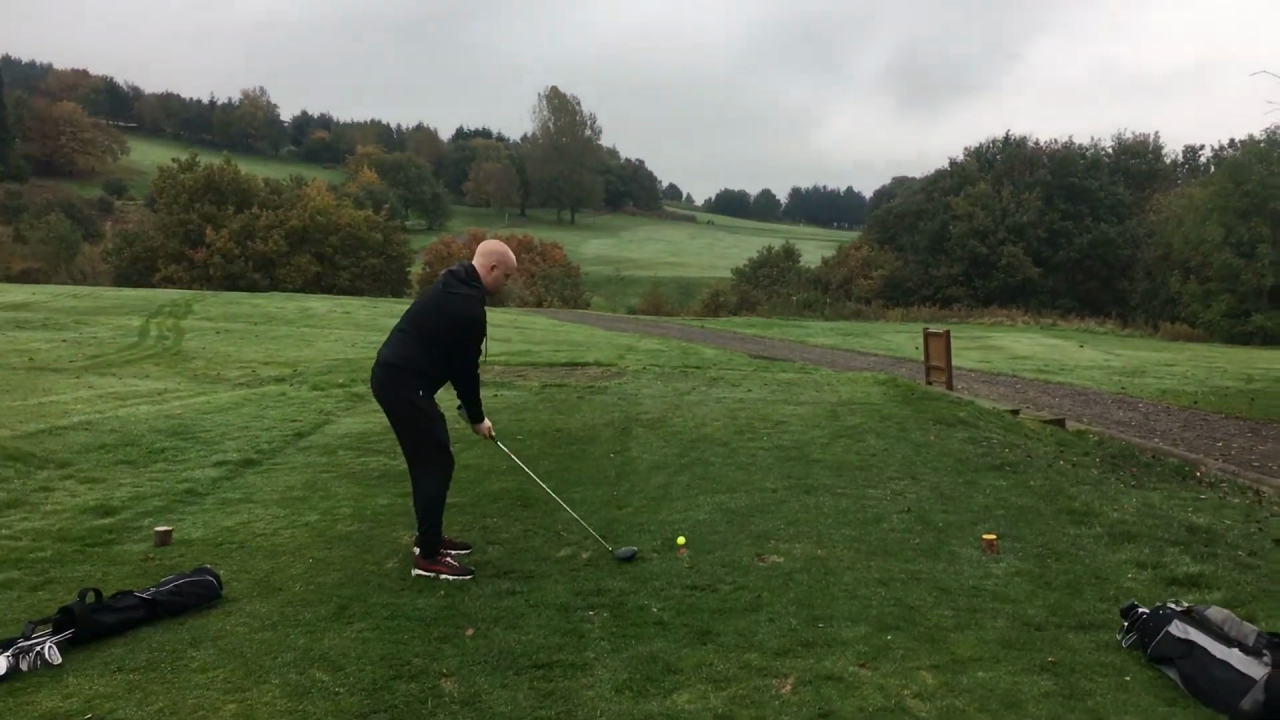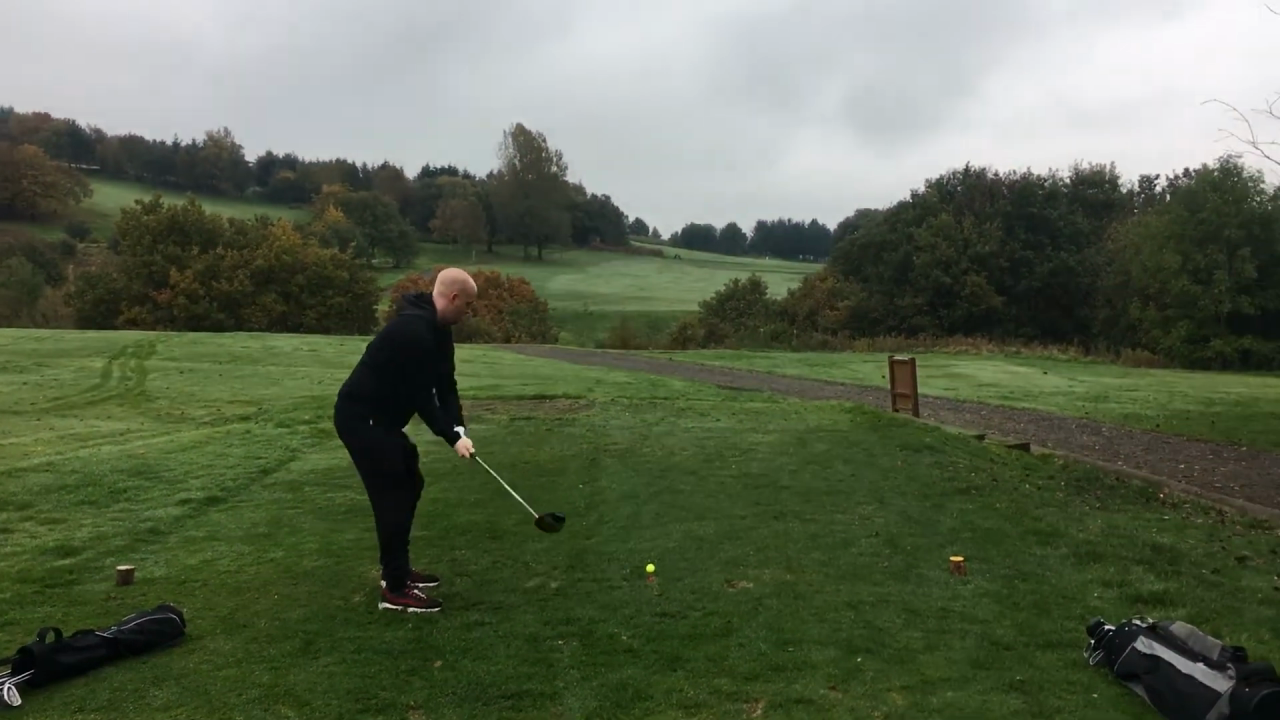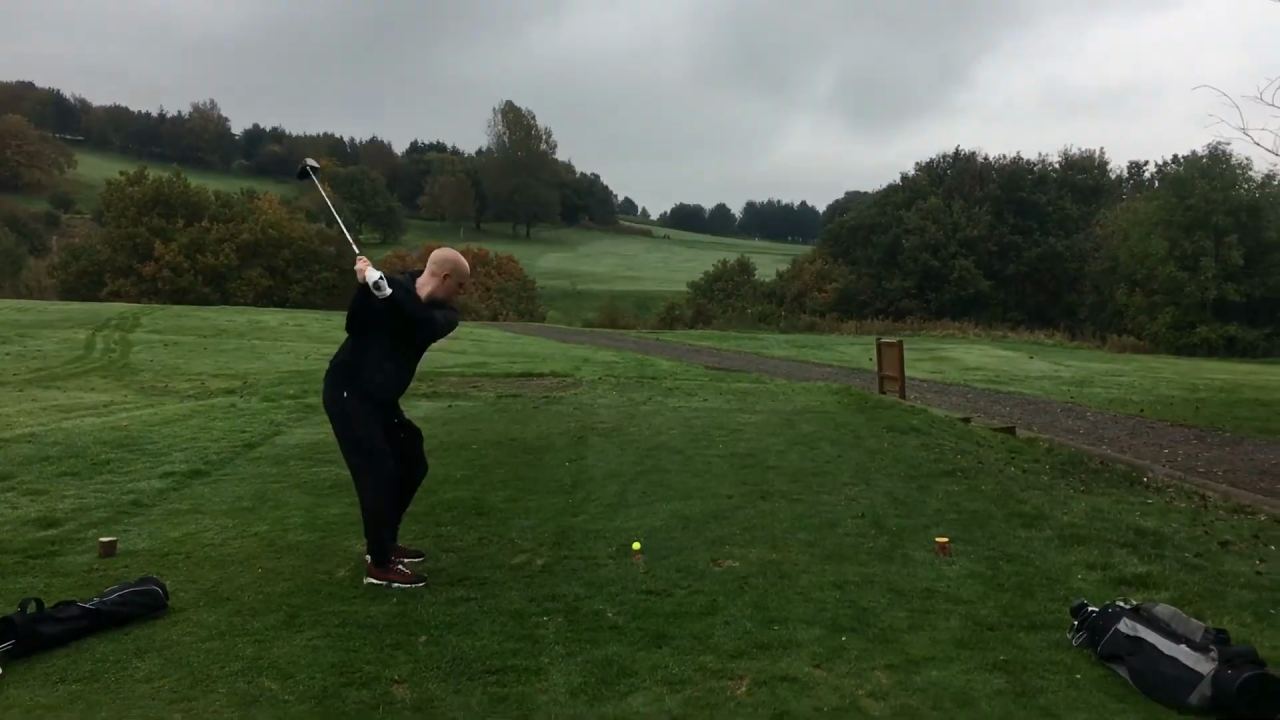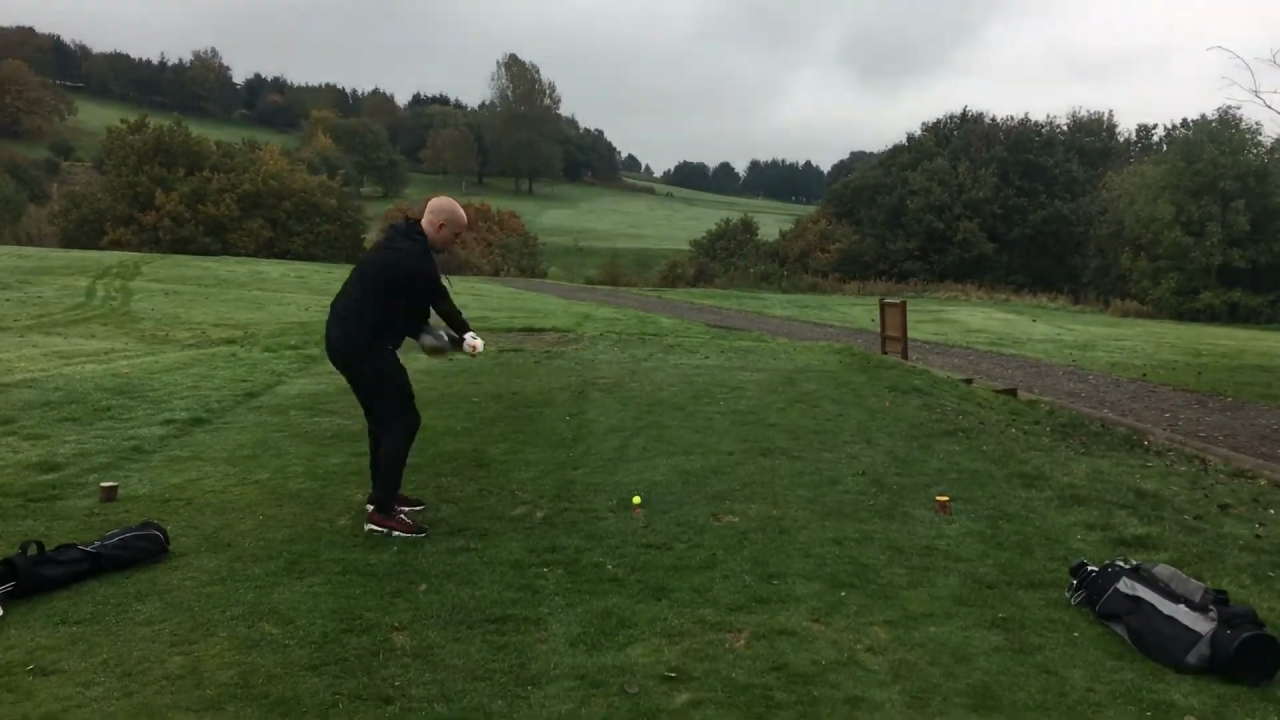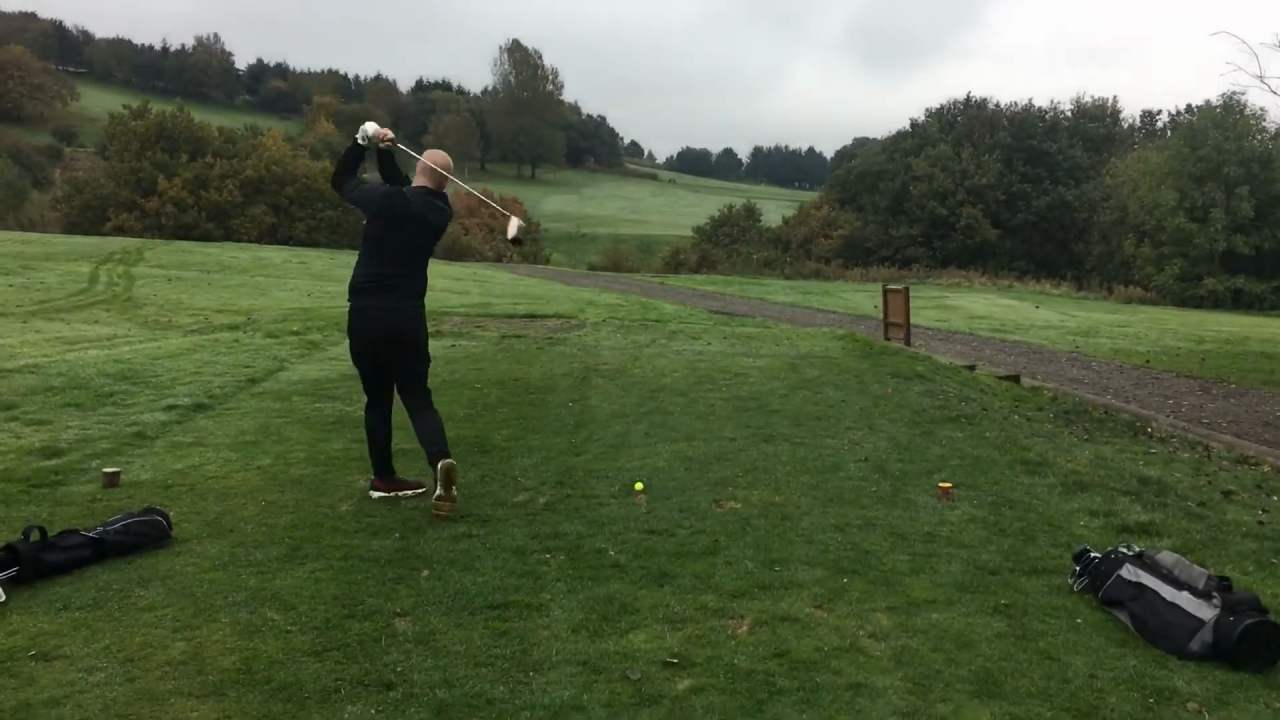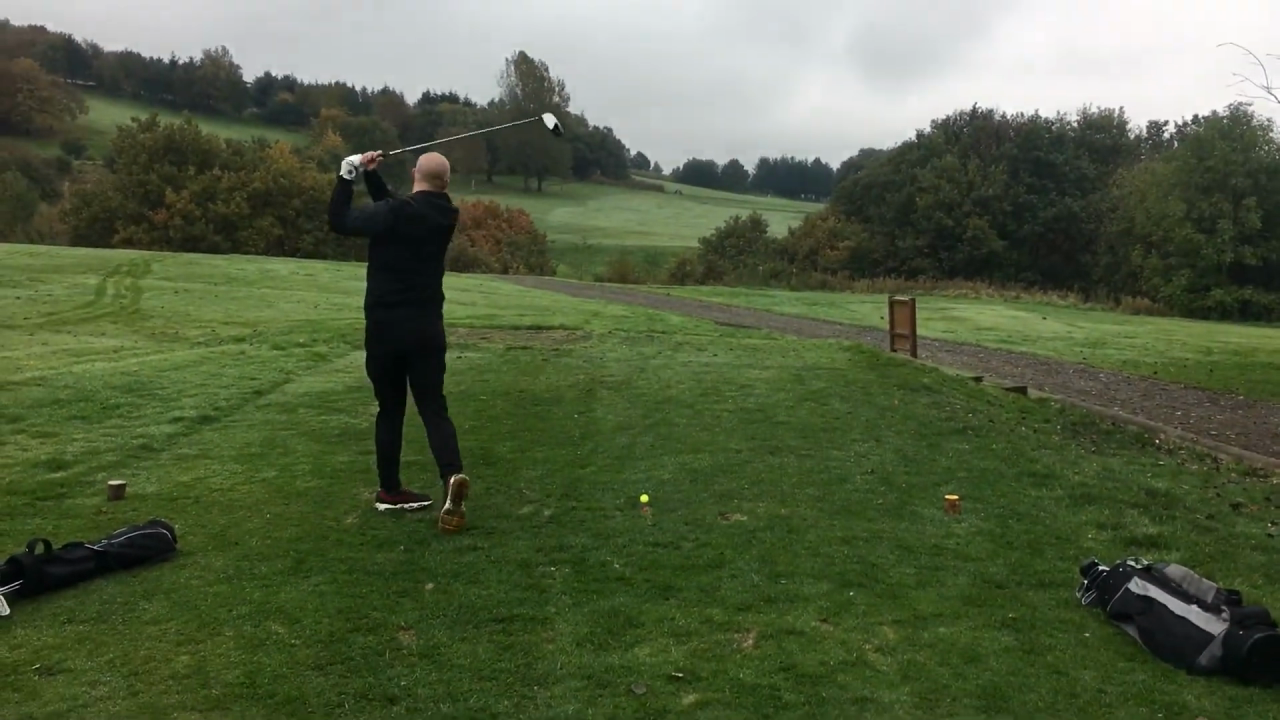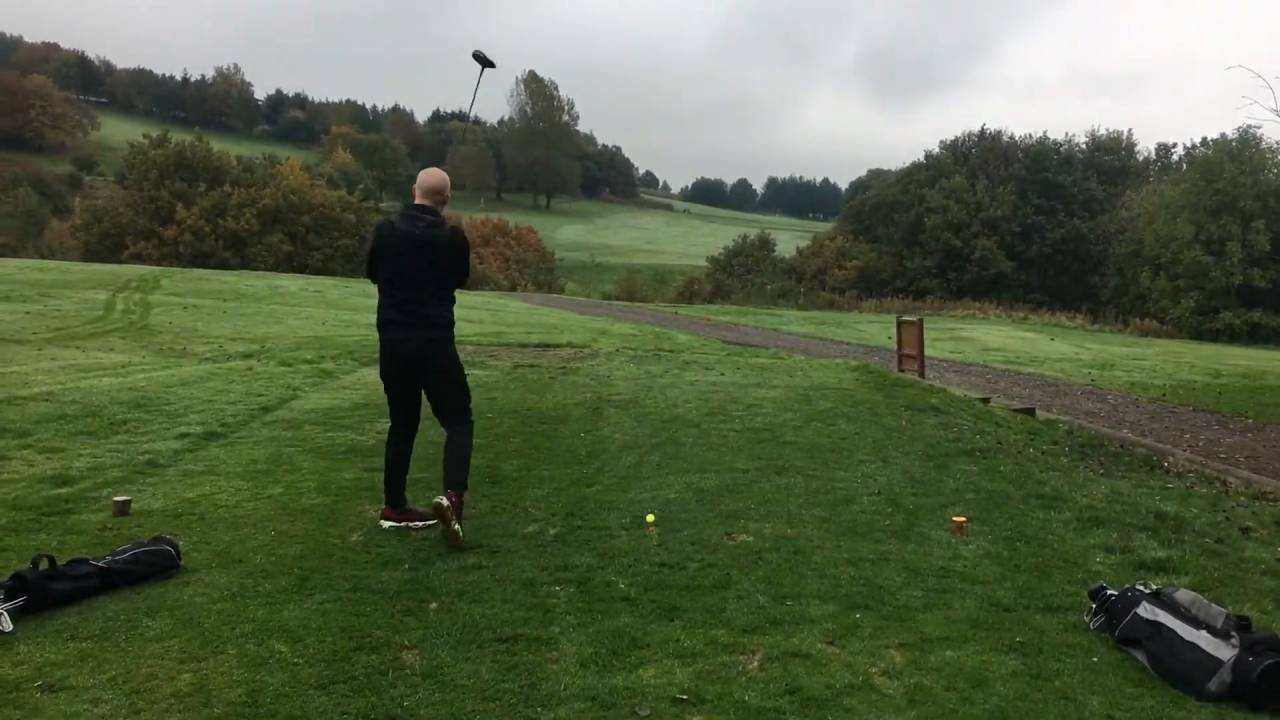
dt=0.4s
person 1, frame 1
left shoulder: (453, 286)
right shoulder: (467, 307)
right elbow: (465, 367)
left wrist: (469, 409)
right wrist: (476, 416)
left hip: (394, 375)
right hip: (404, 383)
left knee: (429, 459)
right knee: (436, 463)
left ankle: (429, 537)
right ankle: (429, 556)
person 1, frame 2
left shoulder: (435, 328)
right shoulder: (415, 329)
left elbow: (445, 384)
right elbow: (420, 394)
left wrist: (458, 429)
right wrist: (452, 438)
left hip: (377, 415)
right hip: (362, 416)
left knee: (408, 486)
right knee: (393, 495)
left ankle: (397, 569)
right ankle: (395, 589)
person 1, frame 3
left shoulder: (444, 312)
right shoulder: (393, 288)
left elbow: (425, 325)
right elbow: (356, 328)
left wrist: (380, 287)
right wrist: (365, 286)
left hip: (383, 399)
right hip: (348, 392)
left knee: (412, 465)
right knee: (377, 474)
left ankle: (384, 543)
right ankle: (380, 564)
person 1, frame 4
left shoulder: (410, 247)
right shoulder: (409, 253)
left elbow: (438, 302)
right elbow: (418, 310)
left wrist: (463, 334)
right wrist: (464, 336)
left hip: (347, 335)
right hip: (361, 342)
left knee: (388, 415)
right knee: (400, 419)
left ankle: (382, 493)
right ankle: (382, 512)
person 1, frame 5
left shoulder: (388, 199)
right shoulder: (440, 213)
left elbow: (340, 182)
left wrist: (364, 136)
right wrist: (383, 148)
left hip: (365, 313)
right hip: (406, 317)
left knee: (377, 398)
right knee: (418, 398)
left ankle: (383, 478)
right ankle: (440, 461)
person 1, frame 6
left shoulder: (395, 213)
right shoulder: (446, 217)
left elbow: (338, 221)
left wrist: (350, 169)
right wrist: (370, 174)
left hip: (385, 325)
right hip: (427, 326)
left knee: (390, 408)
right knee: (434, 407)
left ankle: (389, 490)
right ankle: (453, 475)
person 1, frame 7
left shoulder: (385, 230)
right shoulder: (453, 237)
left elbow: (374, 273)
left hip: (392, 342)
right hip: (434, 342)
left knee: (402, 424)
right knee: (458, 422)
left ankle: (394, 506)
right ankle: (450, 496)
